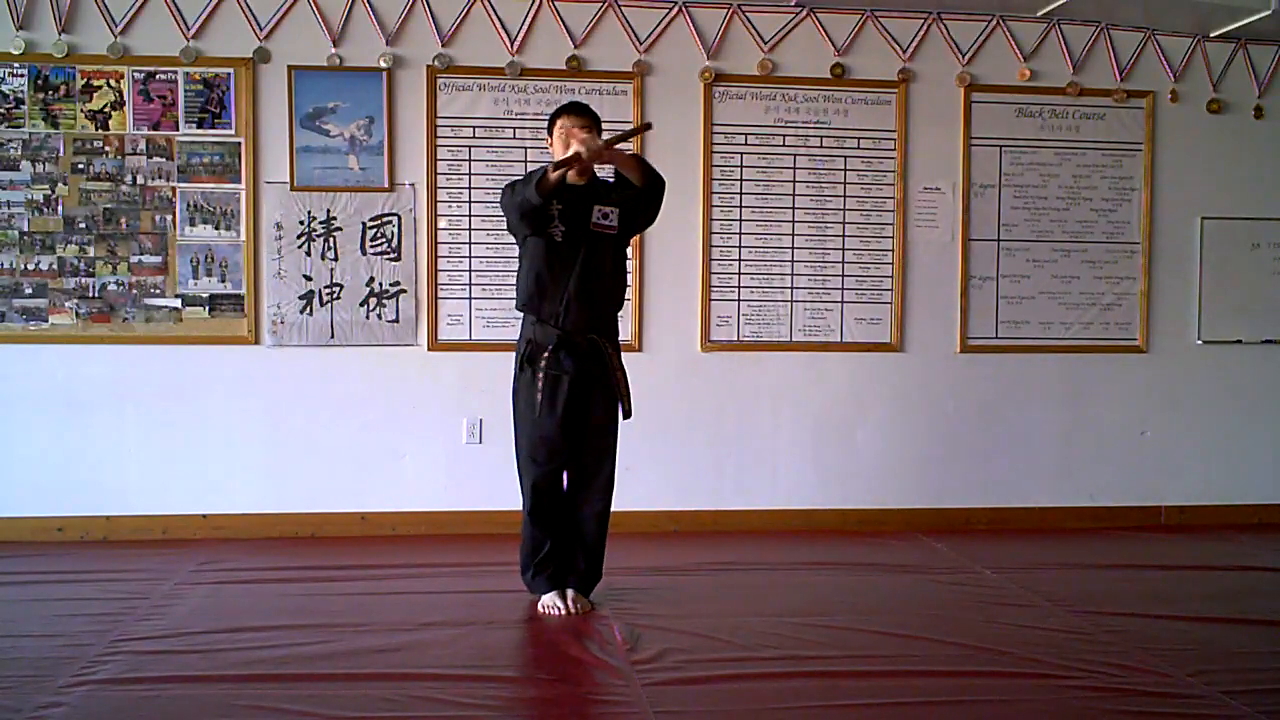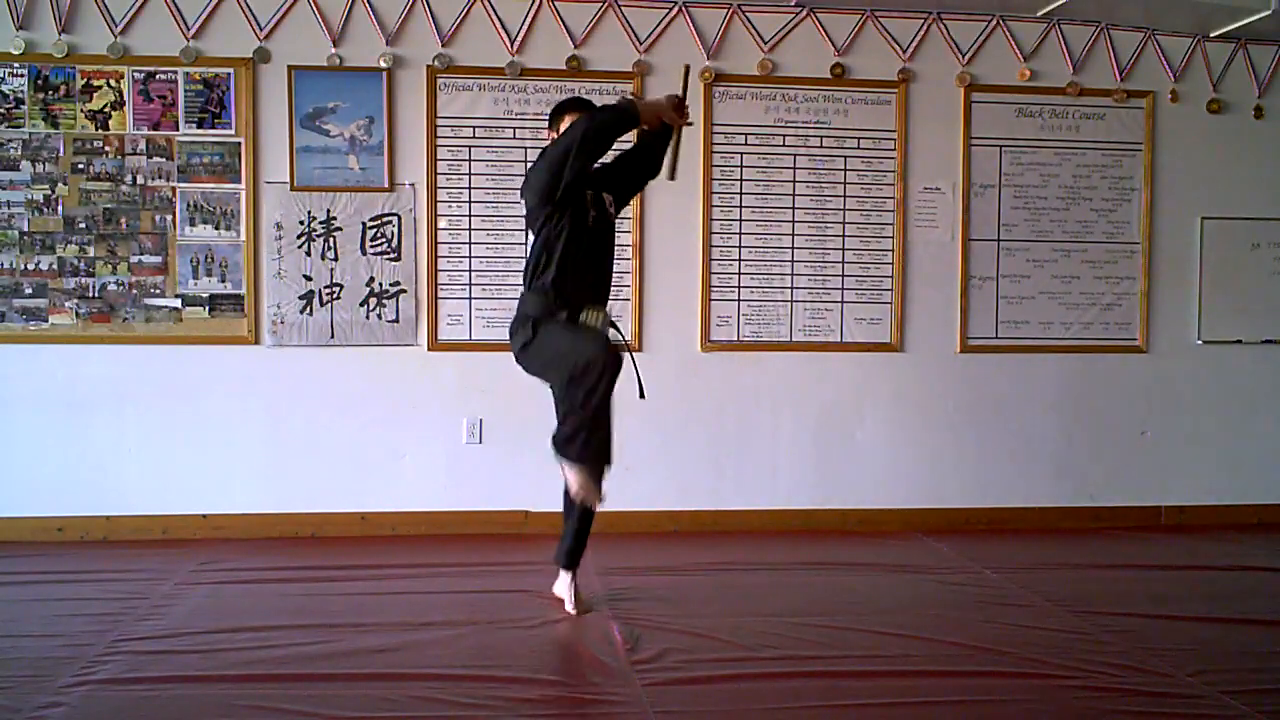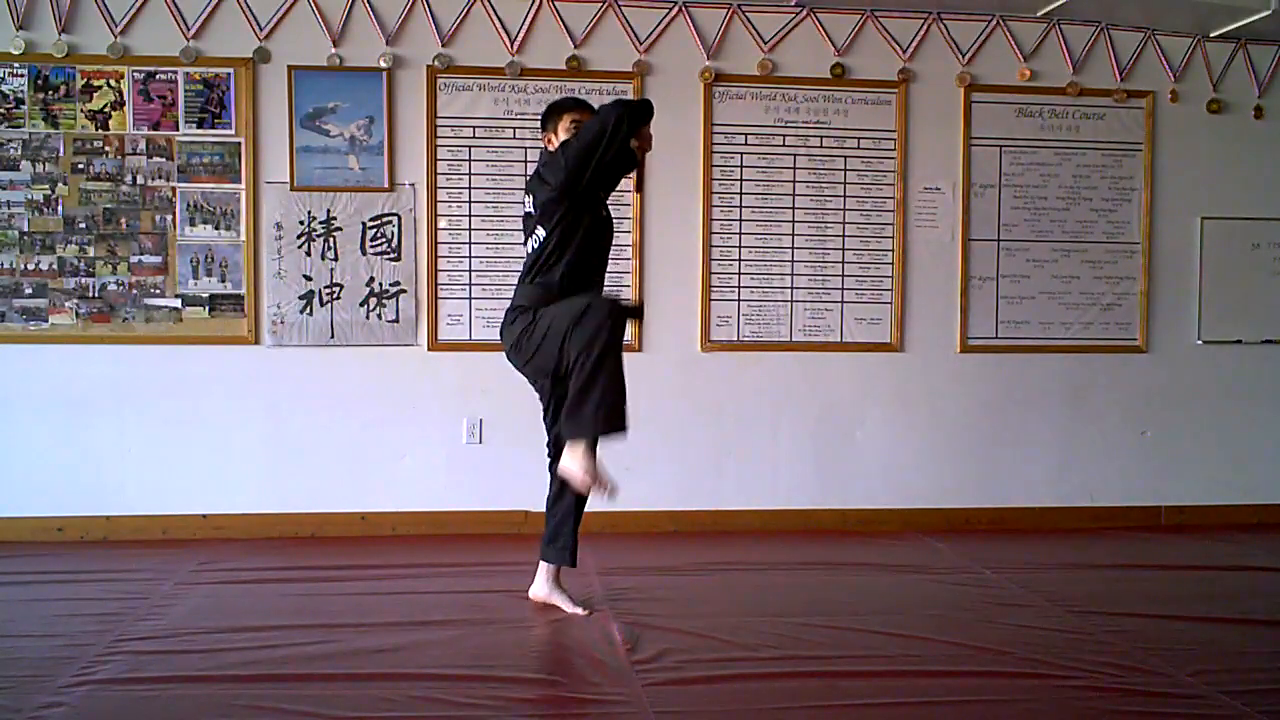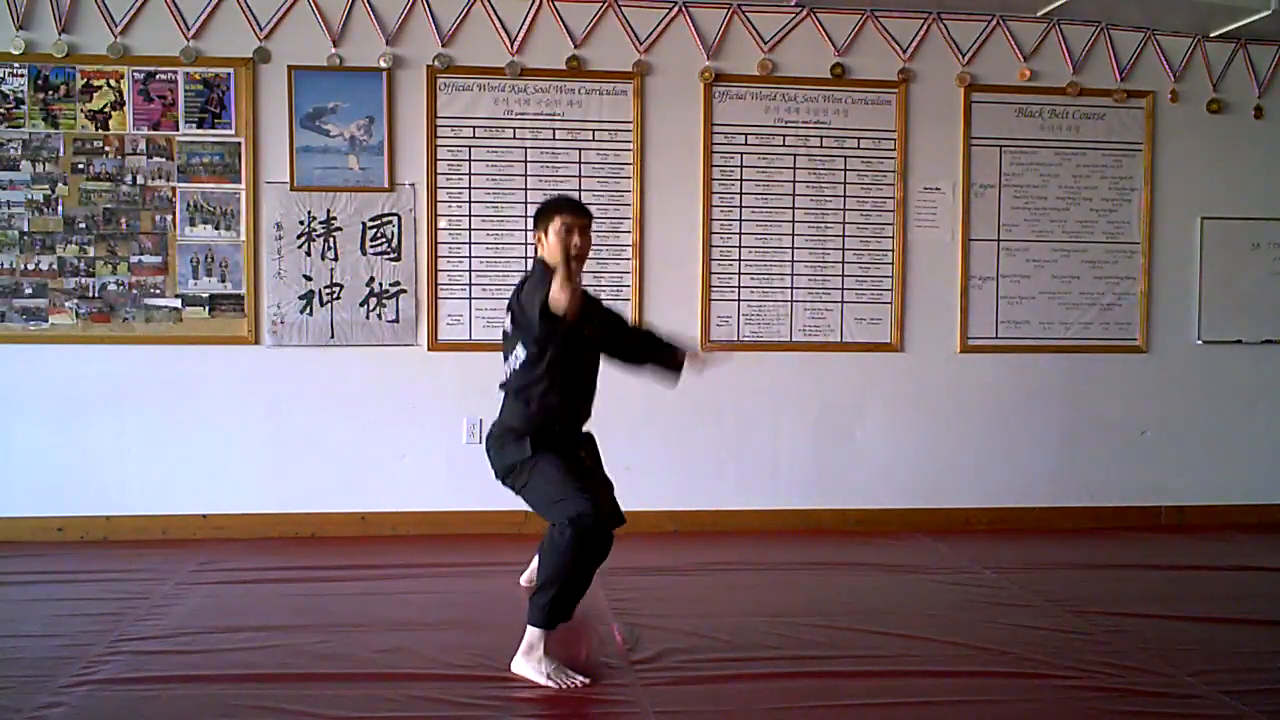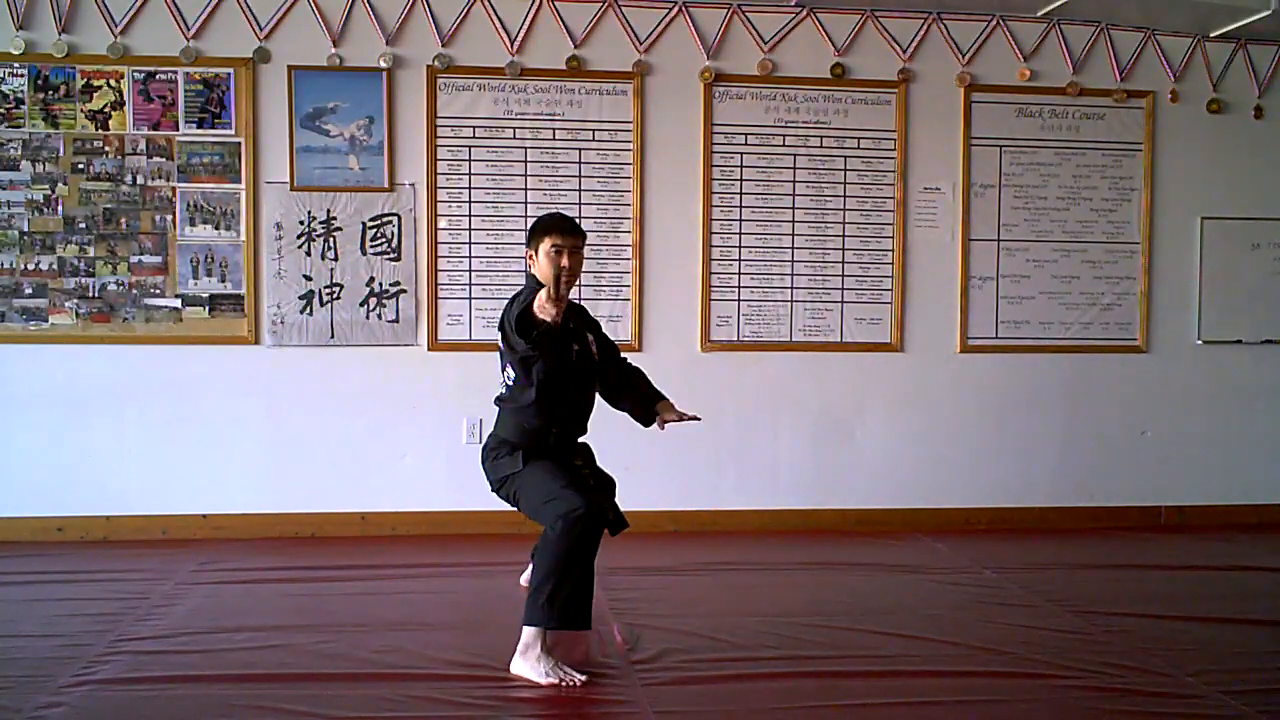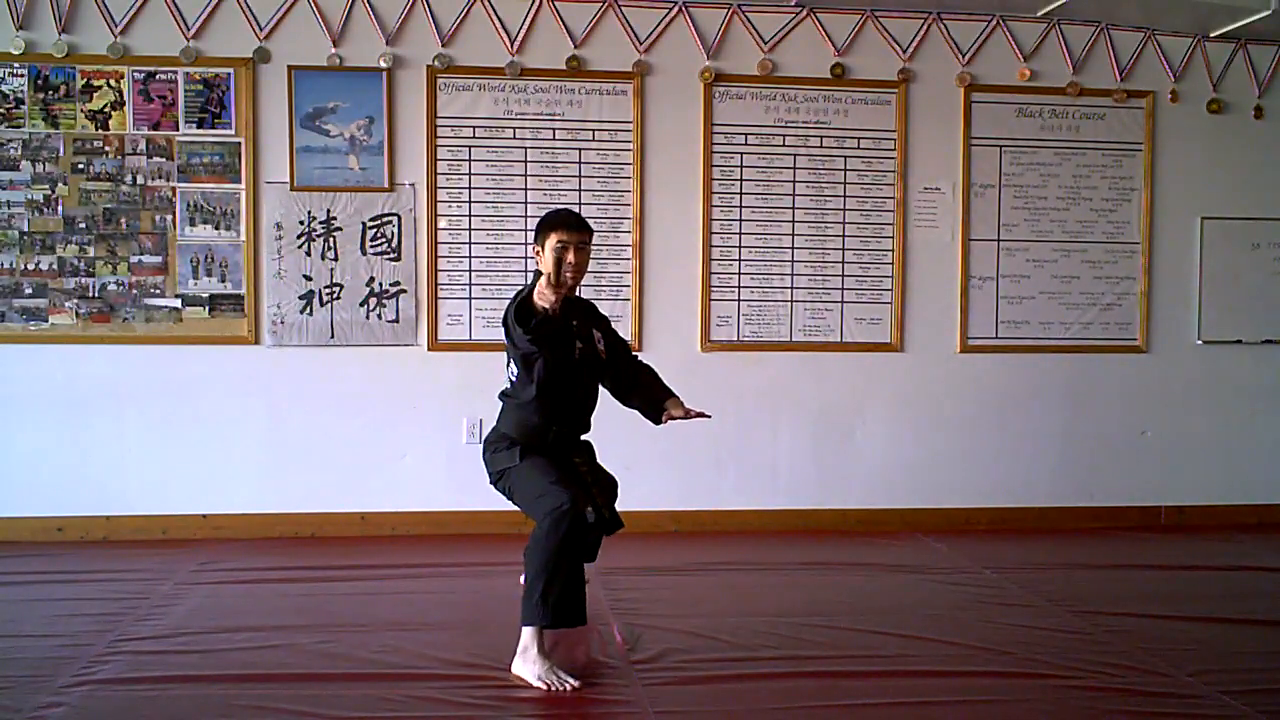
dt=0.4s
person 1, frame 1
left shoulder: (616, 199)
right shoulder: (532, 195)
left elbow: (650, 189)
right elbow: (519, 202)
left wrist: (610, 156)
right wrist: (562, 166)
left hip: (598, 356)
right hip: (544, 353)
left knee: (594, 478)
right knee: (541, 475)
left ankle: (579, 582)
right ankle: (547, 583)
person 1, frame 2
left shoulder: (604, 182)
right shoulder: (547, 176)
left elbow: (644, 157)
right elbow: (585, 137)
left wrist: (661, 124)
right wrist: (647, 109)
left hip: (581, 329)
right hip: (542, 327)
left knee: (587, 454)
right knee: (597, 354)
left ankle: (568, 572)
right ankle: (575, 456)
person 1, frame 3
left shoulder: (586, 181)
right shoulder: (556, 172)
left elbow: (616, 152)
right elbow: (617, 120)
left wrist: (633, 147)
right wrist: (637, 122)
left hip: (560, 335)
right hip: (532, 327)
left knee: (568, 455)
right knee: (602, 317)
left ankle: (548, 578)
right ankle: (579, 445)
person 1, frame 4
left shoulder: (583, 305)
right shoulder: (533, 292)
left elbow: (629, 339)
right elbow: (546, 311)
left wrist: (676, 357)
right wrist: (559, 304)
left hip: (561, 443)
right hip: (523, 444)
left knee: (597, 509)
right knee: (585, 517)
left ankle: (542, 570)
right ankle: (533, 650)
person 1, frame 5
left shoulder: (579, 318)
right shoulder: (523, 309)
left elbow: (614, 372)
right elbow: (528, 331)
left wrist: (657, 406)
right wrist: (541, 314)
left hip: (560, 450)
right hip: (516, 454)
left knee: (598, 496)
right knee: (577, 514)
left ankle: (540, 570)
right ankle: (531, 650)
person 1, frame 6
left shoulder: (588, 315)
right shoulder: (528, 307)
left elbow: (623, 368)
right elbow: (530, 326)
left wrist: (666, 403)
right wrist: (542, 304)
left hip: (564, 446)
right hip: (517, 449)
left knee: (599, 497)
right knee: (564, 511)
left ankle: (541, 571)
right ankle: (530, 650)
